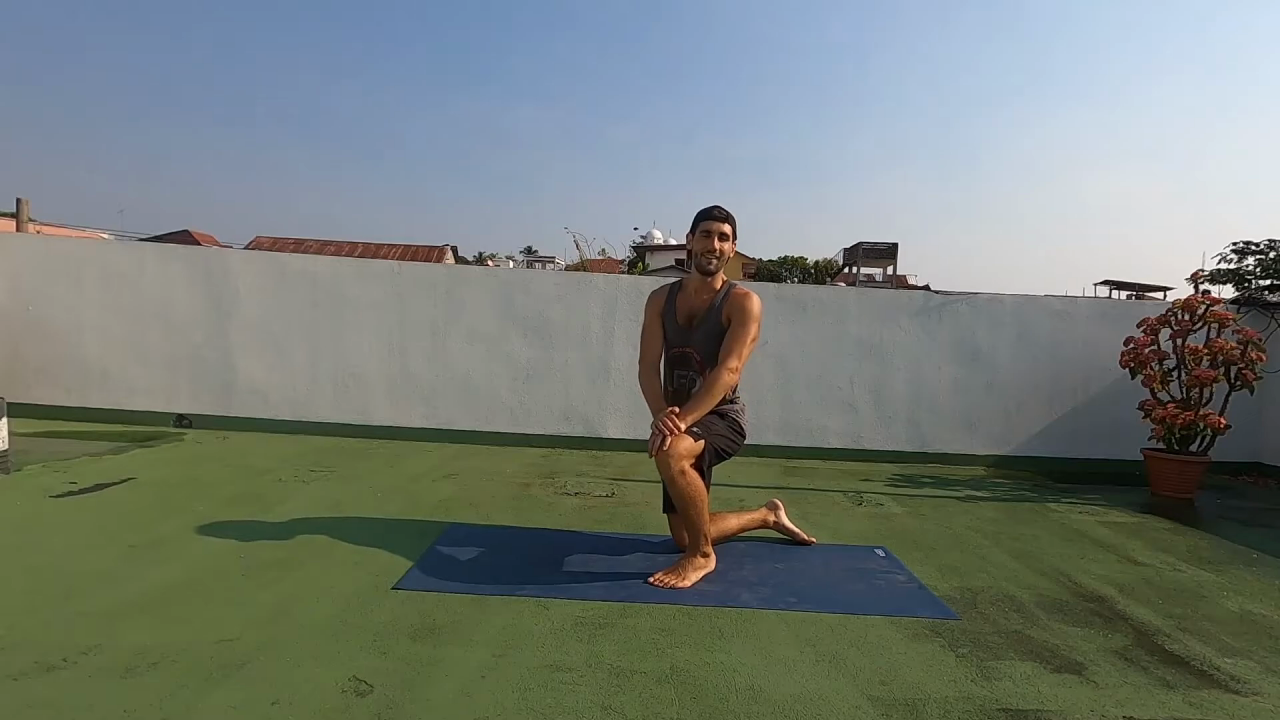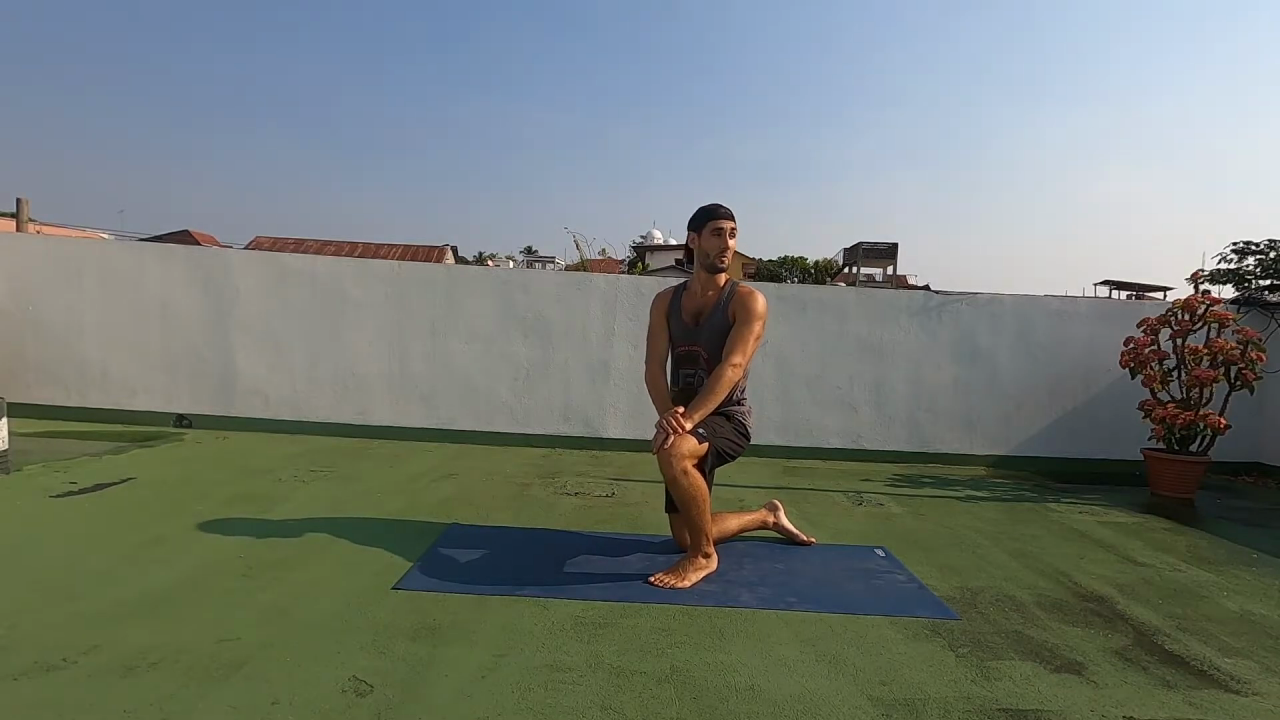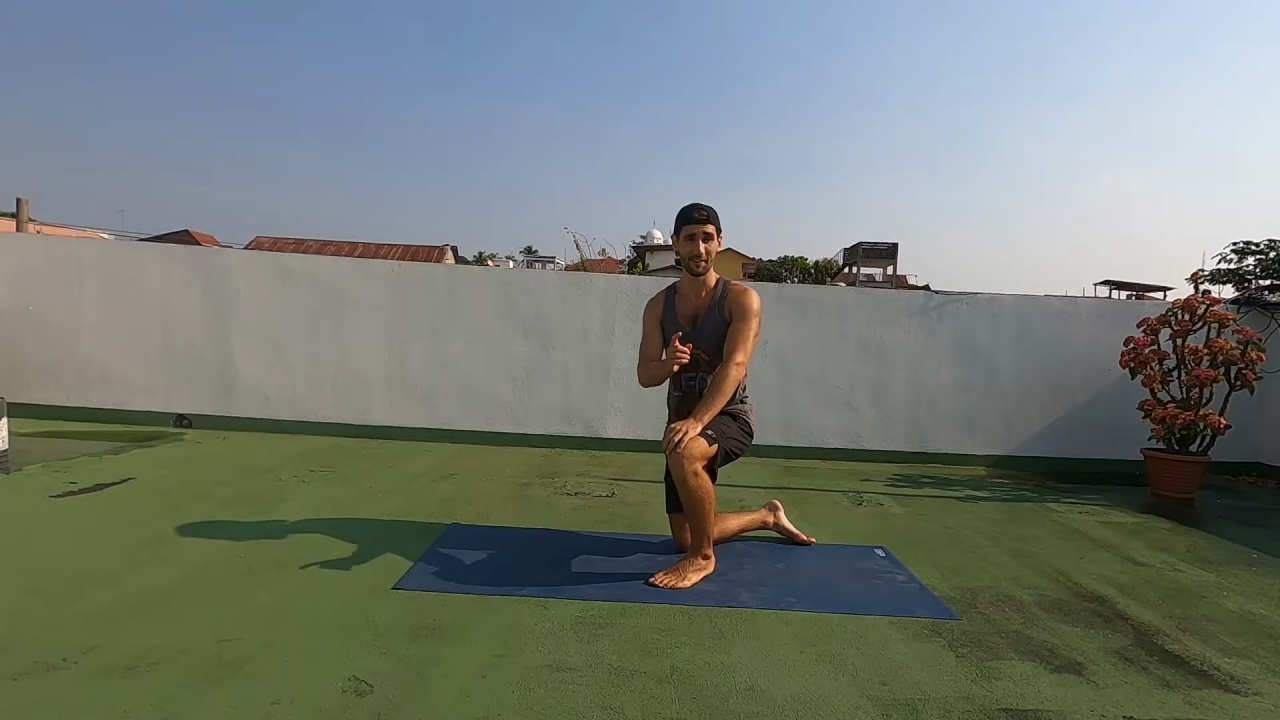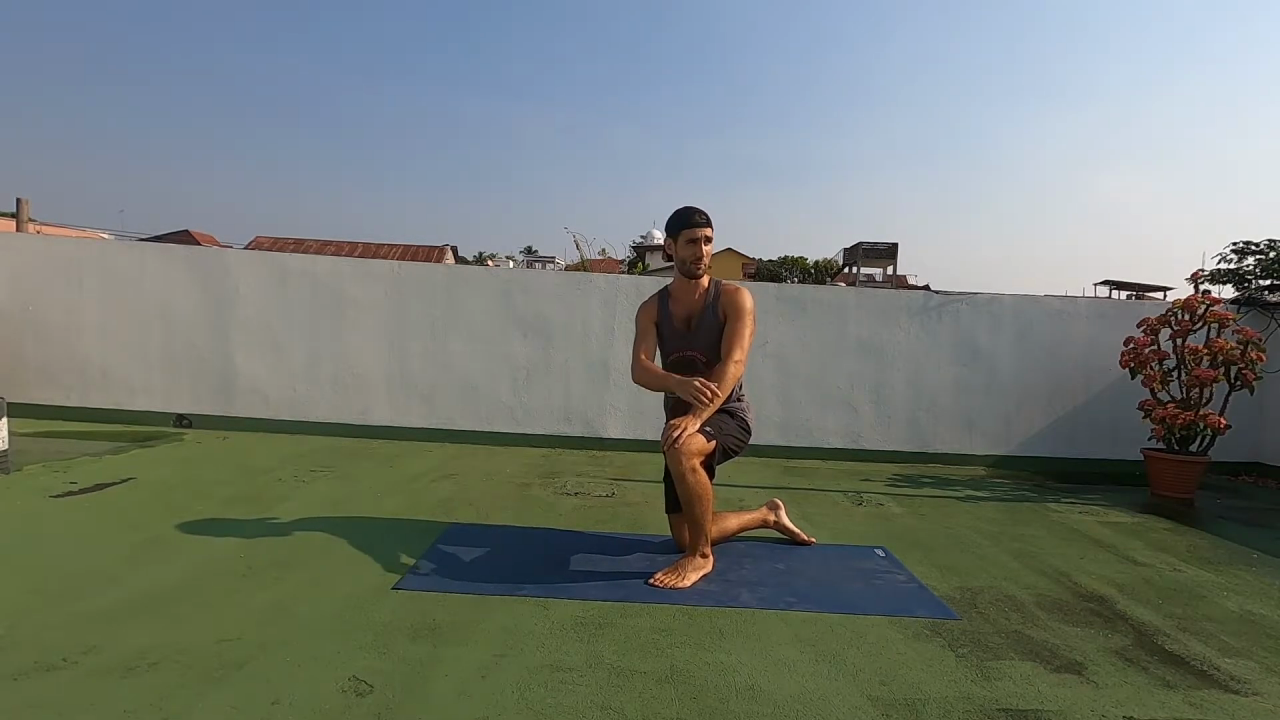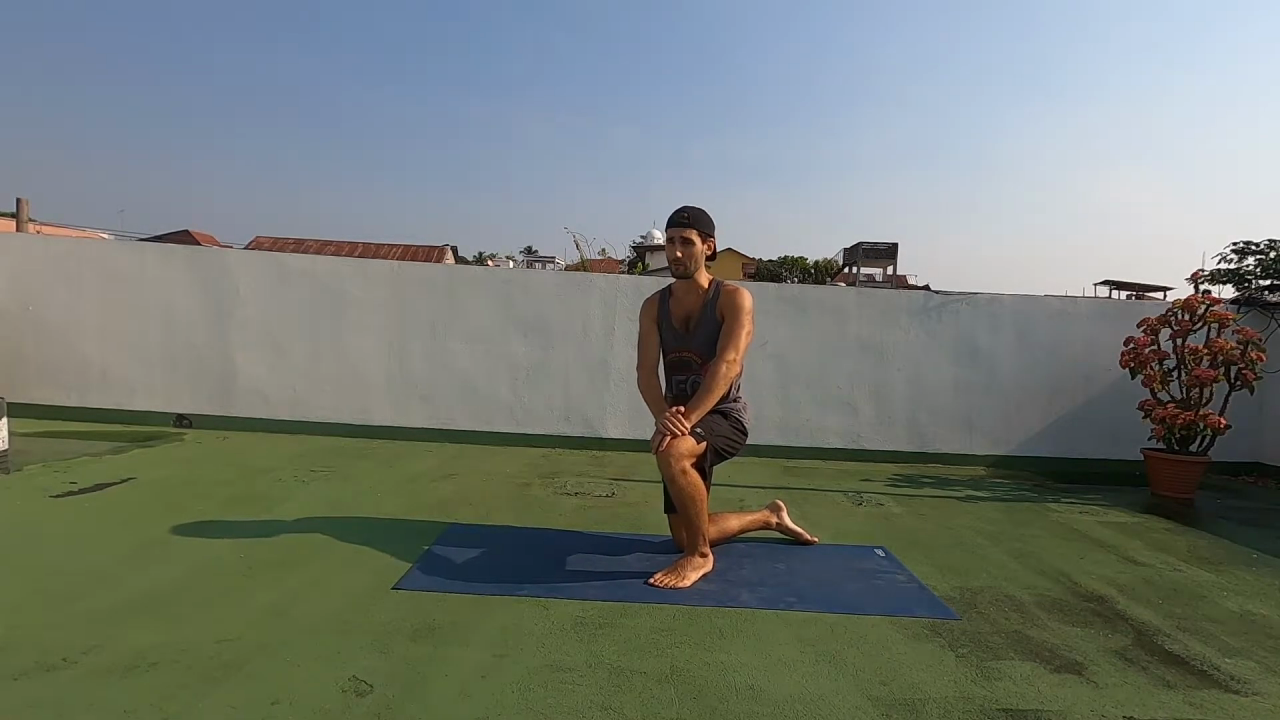
dt=1s
person 1, frame 1
left shoulder: (743, 302)
right shoulder: (660, 299)
left elbow: (728, 371)
right elbow: (648, 367)
left wrist: (681, 420)
right wrist: (661, 415)
left hip: (722, 418)
right hip: (682, 422)
left knee: (670, 452)
right knee: (684, 536)
left ankle: (702, 557)
right ankle: (768, 515)
person 1, frame 2
left shoulder: (748, 300)
right shoulder: (666, 301)
left elbow: (732, 368)
right elbow: (654, 368)
left wrist: (688, 419)
right wrist: (667, 414)
left hip: (727, 419)
right hip: (687, 422)
left knee: (672, 451)
right knee: (684, 536)
left ankle: (703, 556)
right ankle: (768, 517)
person 1, frame 3
left shoulder: (742, 298)
right shoulder: (659, 306)
left elbow: (735, 367)
right elbow: (645, 377)
left wrist: (696, 422)
right wrist: (665, 365)
left hip: (729, 418)
right hip: (684, 423)
left knee: (684, 453)
right knee: (684, 537)
left ankle: (702, 558)
right ankle: (768, 516)
person 1, frame 4
left shoulder: (734, 298)
right shoulder: (651, 309)
left elbow: (733, 364)
right elbow: (640, 368)
left wrist: (696, 413)
right wrist: (681, 383)
left hip: (728, 416)
right hip: (686, 421)
left knee: (682, 449)
right knee: (684, 536)
left ankle: (701, 557)
right ankle: (767, 515)
person 1, frame 5
left shoulder: (734, 299)
right shoulder: (654, 306)
left elbow: (728, 365)
right elbow: (646, 371)
left wrist: (687, 419)
right wrist: (663, 415)
left hip: (724, 417)
right hip: (683, 422)
left knee: (671, 452)
right knee: (684, 537)
left ankle: (700, 557)
right ankle: (769, 517)
